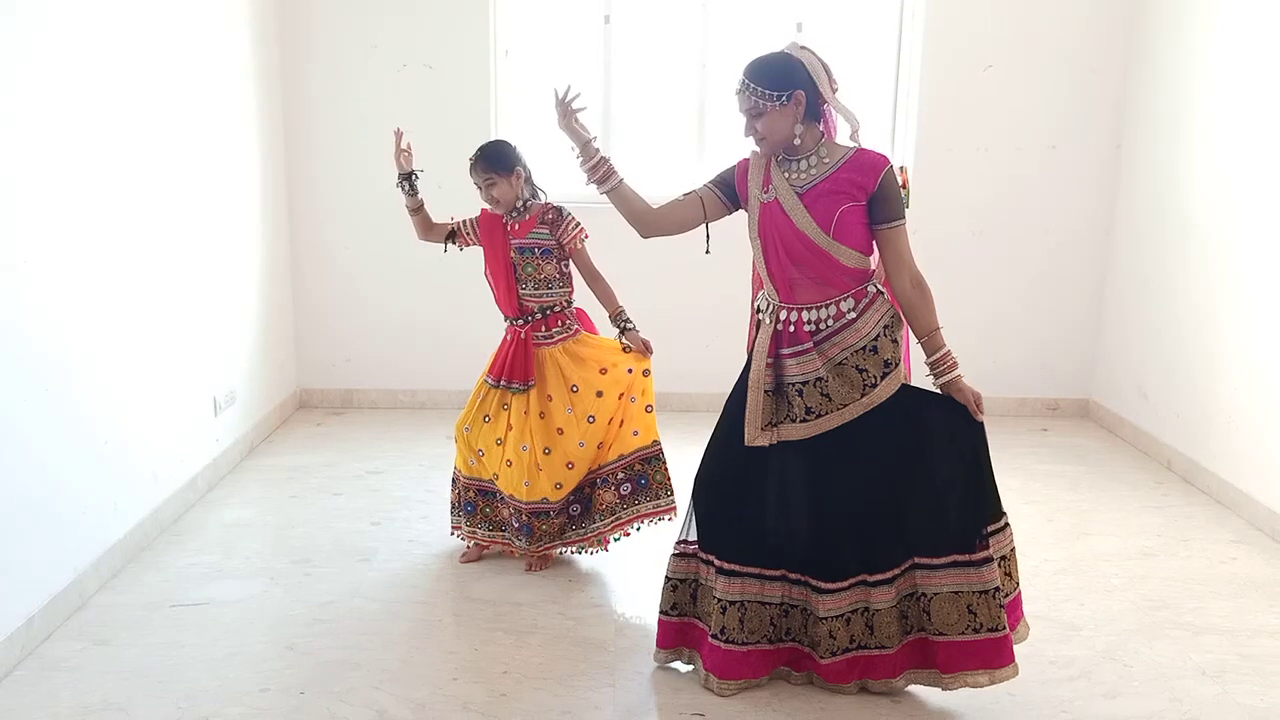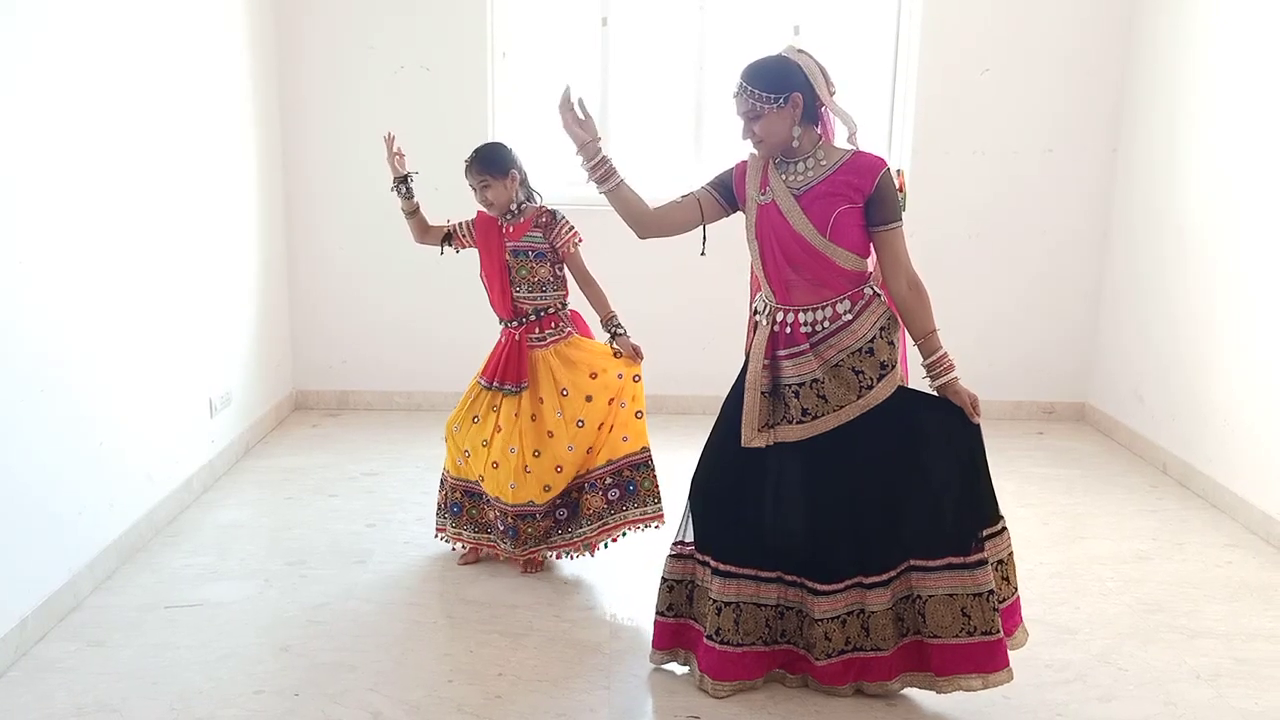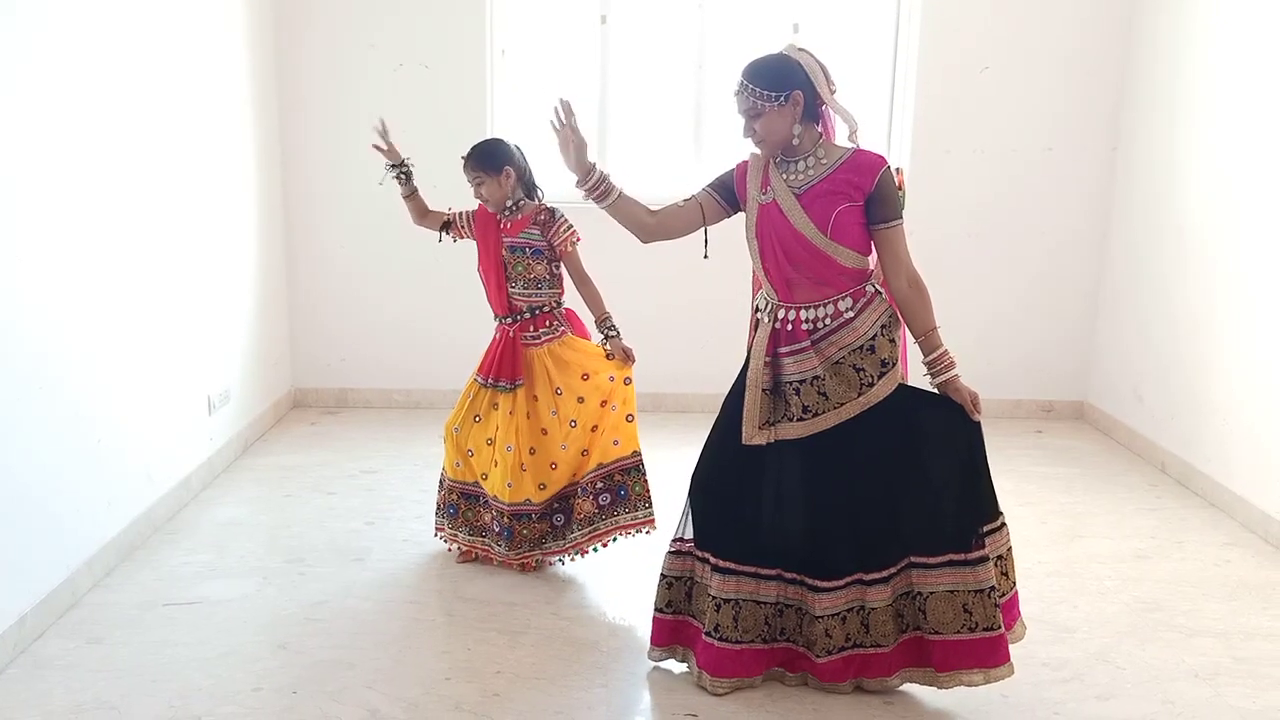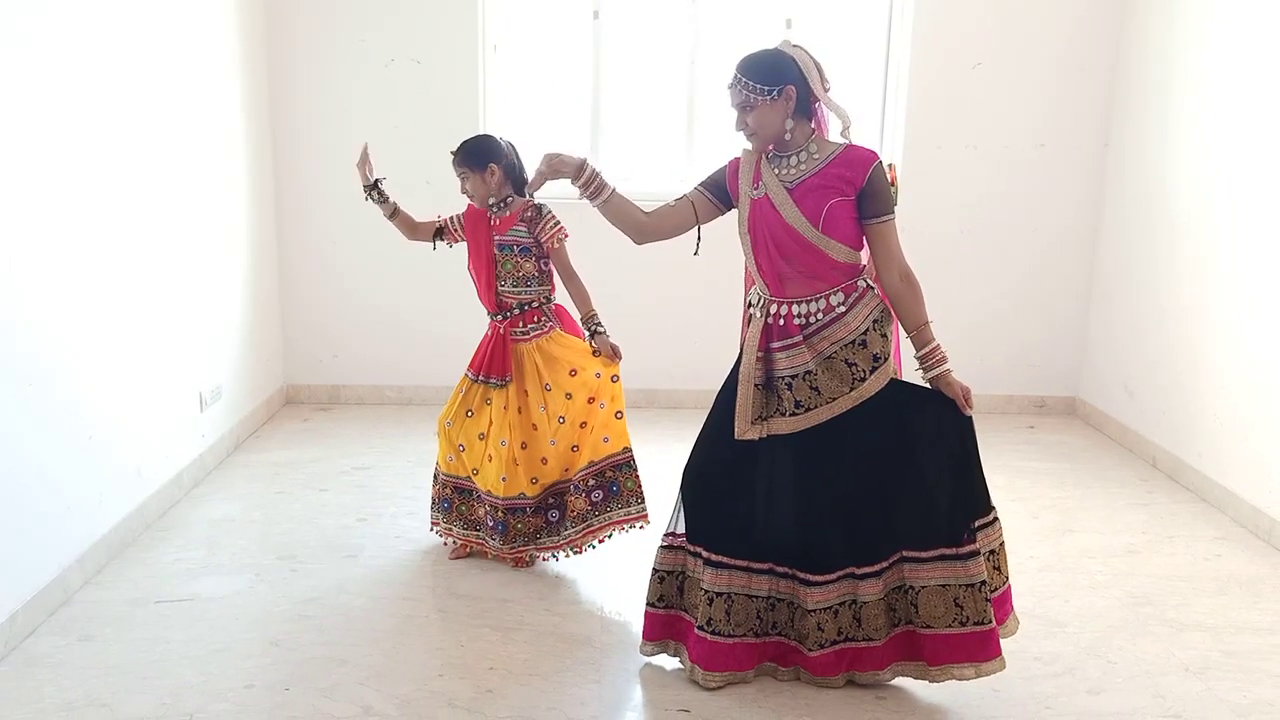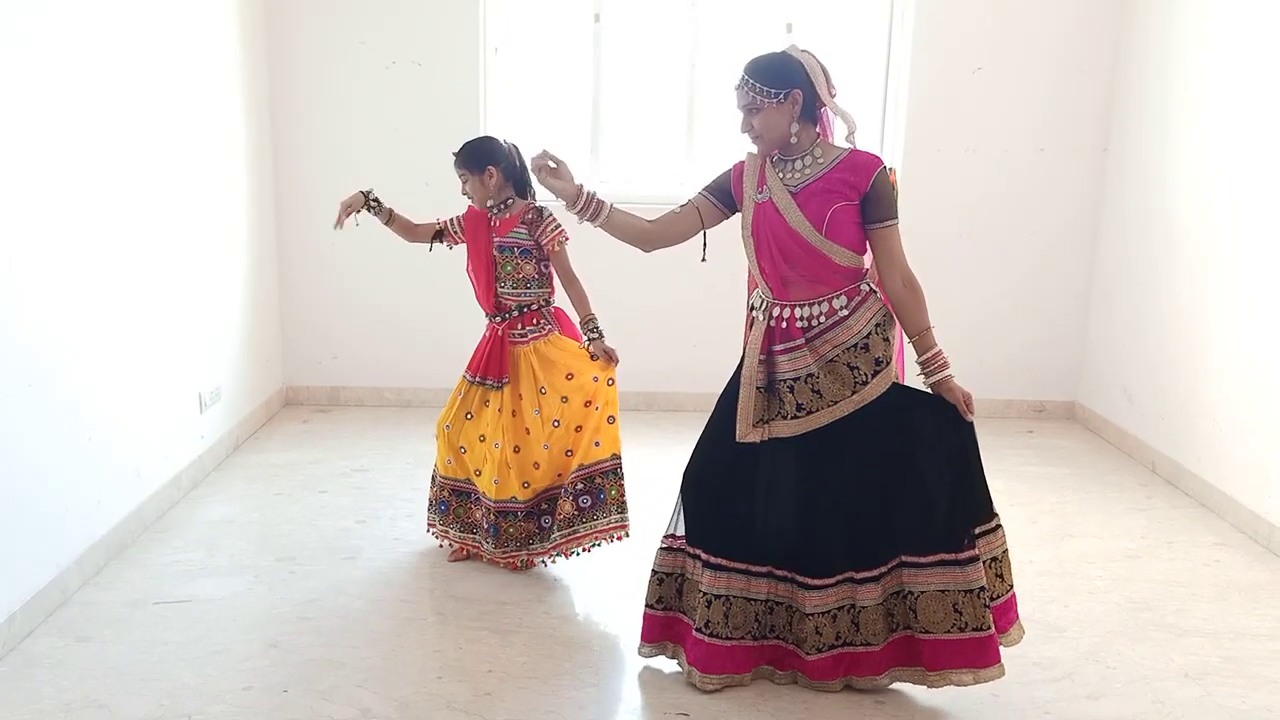
dt=1s
person 1, frame 1
left shoulder: (868, 171)
right shoulder: (749, 177)
left elbow: (905, 279)
right elbow: (652, 222)
left wrist: (947, 372)
right wrist: (587, 148)
left hip: (862, 362)
right hip: (782, 364)
left knee: (867, 502)
right knee: (750, 499)
left ankle: (866, 647)
right ankle: (764, 639)
person 1, frame 2
left shoulder: (865, 173)
right shoulder: (747, 179)
left elbow: (902, 281)
right elbow: (649, 223)
left wrist: (943, 375)
right wrist: (590, 149)
left hip: (859, 363)
right hip: (779, 366)
left knee: (863, 502)
right knee: (744, 499)
left ankle: (862, 650)
right ankle: (763, 643)
person 1, frame 3
left shoulder: (866, 171)
right shoulder: (748, 179)
left elbow: (902, 279)
right elbow: (652, 227)
left wrist: (945, 372)
right wrist: (585, 171)
left hip: (860, 362)
right hip: (781, 365)
left knee: (867, 501)
right knee: (750, 498)
left ankle: (864, 647)
right ankle: (767, 642)
person 1, frame 4
left shoulder: (858, 167)
right shoulder: (741, 174)
left elbow: (894, 274)
right elbow: (646, 228)
left wrist: (936, 366)
right wrist: (582, 174)
left hip: (851, 355)
right hip: (772, 359)
left knee: (862, 495)
right knee: (736, 489)
left ankle: (855, 640)
right ankle: (753, 637)
person 1, frame 5
left shoulder: (863, 173)
right shoulder: (746, 178)
left elbow: (898, 279)
right elbow: (653, 235)
left wrist: (939, 373)
right wrist: (575, 196)
left hip: (855, 360)
right hip: (776, 362)
left knee: (862, 498)
right knee: (733, 490)
left ankle: (857, 646)
right ankle: (757, 640)
person 2, frame 1
left shoulder: (554, 219)
right shoulder: (486, 226)
left elbow: (591, 275)
right elbow: (427, 232)
left wrist: (626, 327)
right wrist: (407, 179)
left hip: (562, 343)
right hip: (517, 346)
left knee: (555, 435)
right knee: (485, 430)
left ankle: (544, 537)
right ankle: (493, 529)
person 2, frame 2
left shoulder: (549, 222)
right shoulder: (483, 228)
left elbow: (585, 280)
right elbow: (424, 235)
left wrist: (617, 332)
right wrist: (402, 183)
left hip: (556, 345)
right hip: (512, 348)
left knee: (550, 438)
right knee: (473, 432)
left ankle: (538, 541)
right ankle: (488, 533)
person 2, frame 3
left shoulder: (548, 219)
right shoulder: (482, 222)
left elbow: (581, 279)
right elbow: (423, 217)
left wrist: (611, 334)
right wrist: (399, 166)
left hip: (551, 343)
right hip: (507, 345)
left knee: (547, 436)
right knee: (473, 431)
left ankle: (537, 539)
right ankle: (485, 533)
person 2, frame 4
left shoulder: (536, 216)
right shoulder: (473, 221)
left elbow: (569, 277)
right elbow: (414, 231)
left wrist: (597, 332)
right wrist: (373, 188)
left hip: (542, 339)
right hip: (500, 342)
left knee: (535, 432)
right knee: (465, 426)
left ankle: (528, 535)
right ankle: (481, 529)
person 2, frame 5
left shoulder: (536, 218)
right shoulder: (474, 223)
left elbow: (568, 278)
right elbow: (413, 232)
left wrist: (594, 336)
right wrist: (369, 203)
left hip: (540, 341)
right hip: (497, 344)
left knee: (539, 433)
right knee: (463, 428)
left ankle: (524, 537)
right ankle: (478, 532)
